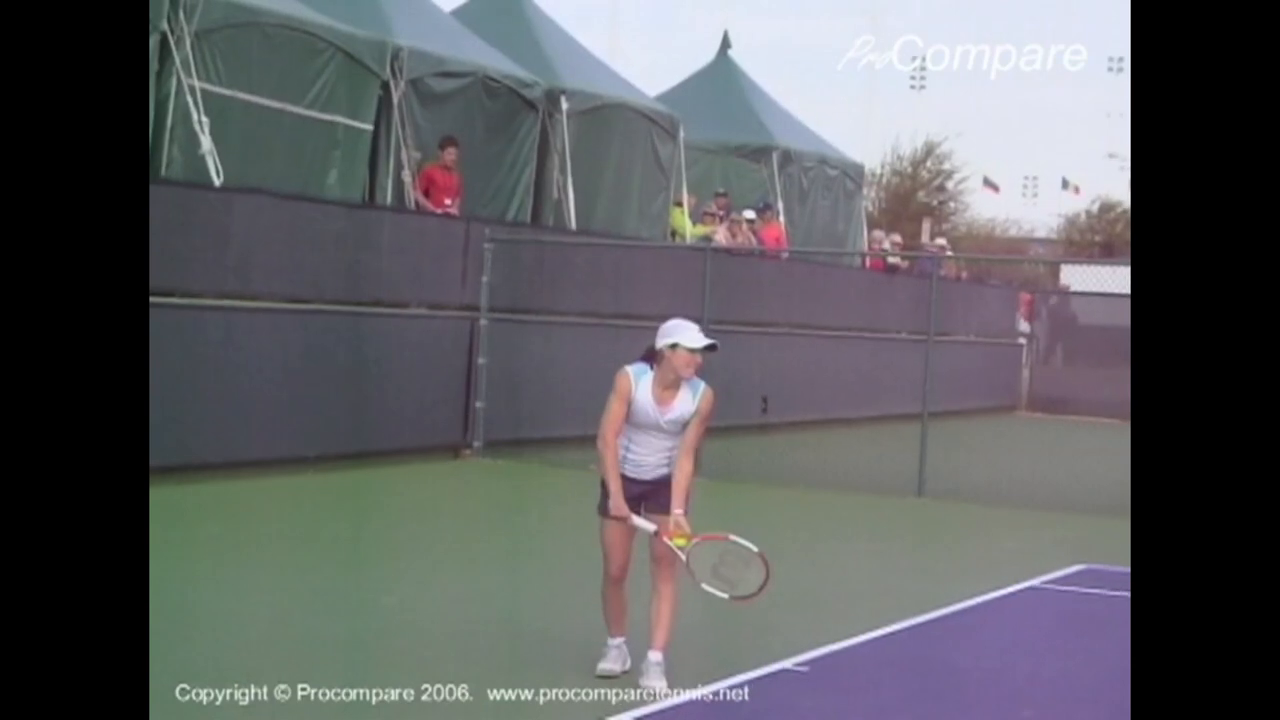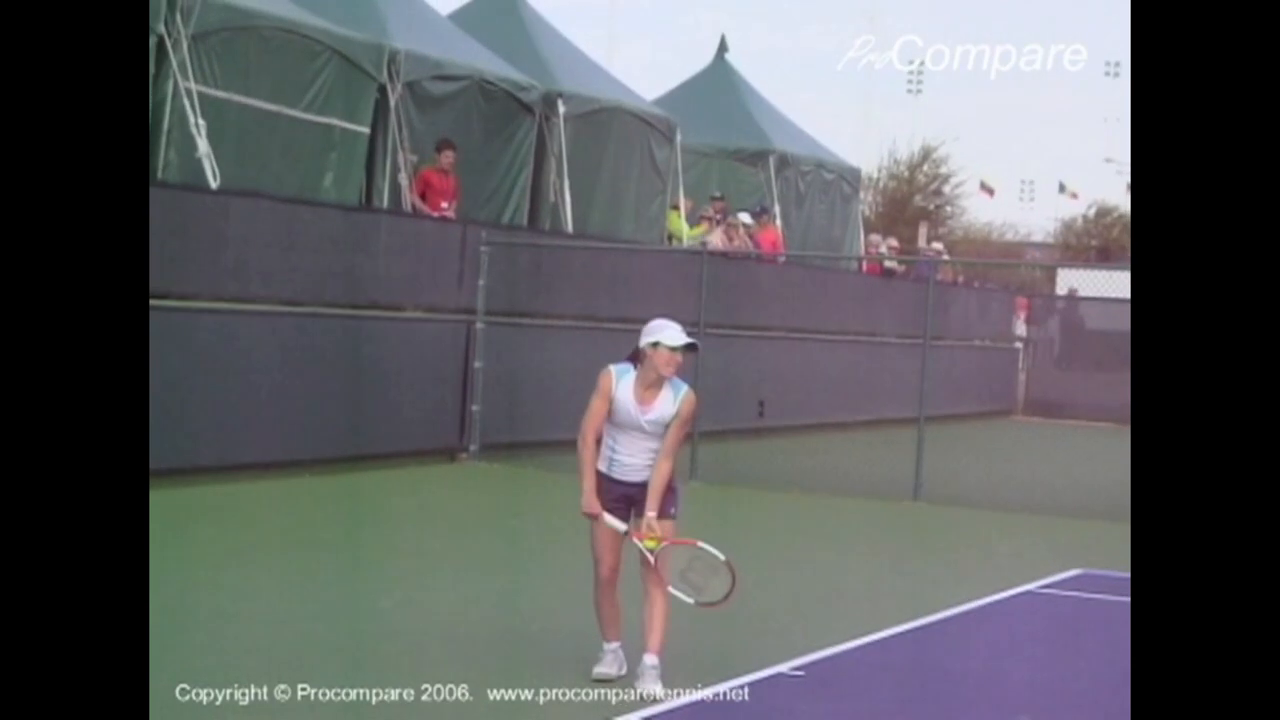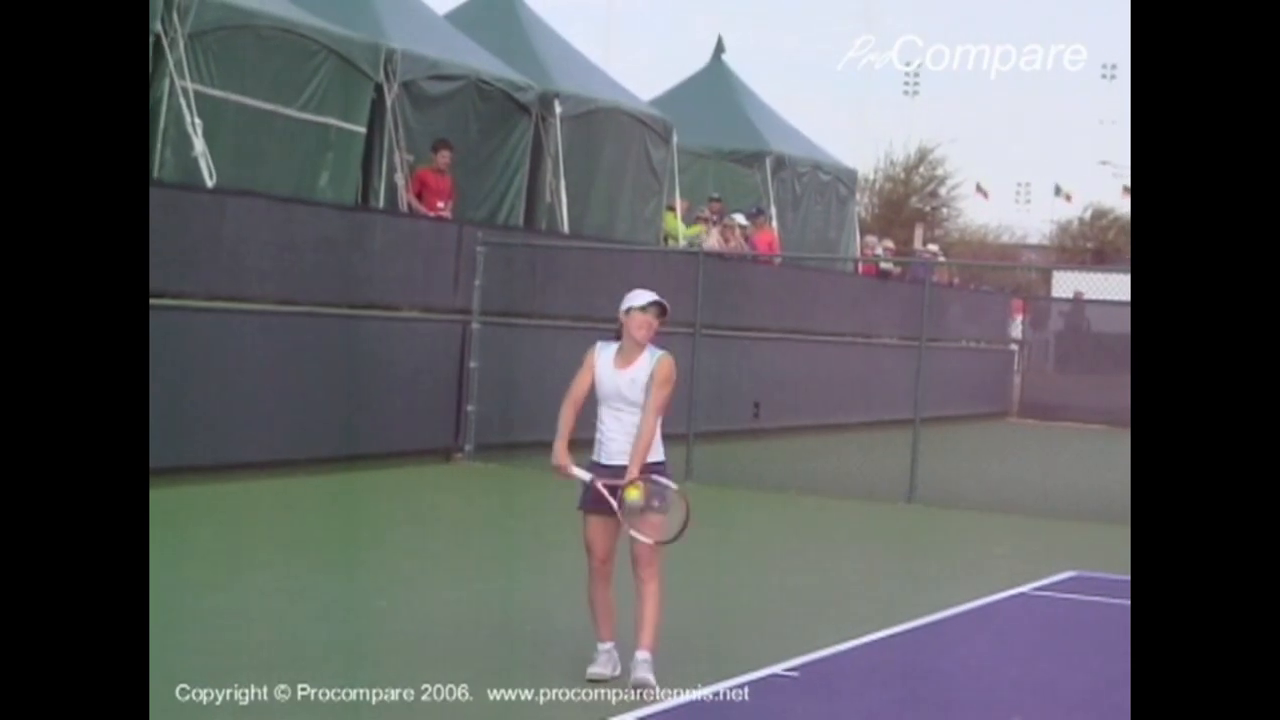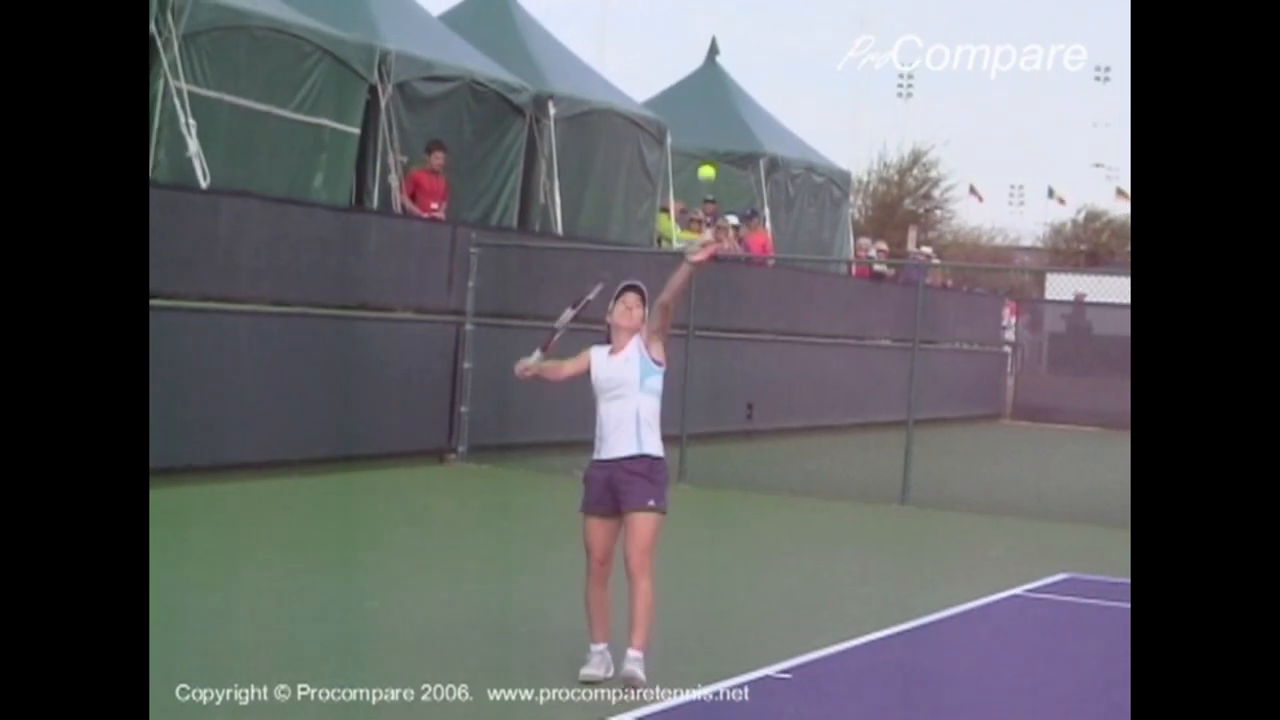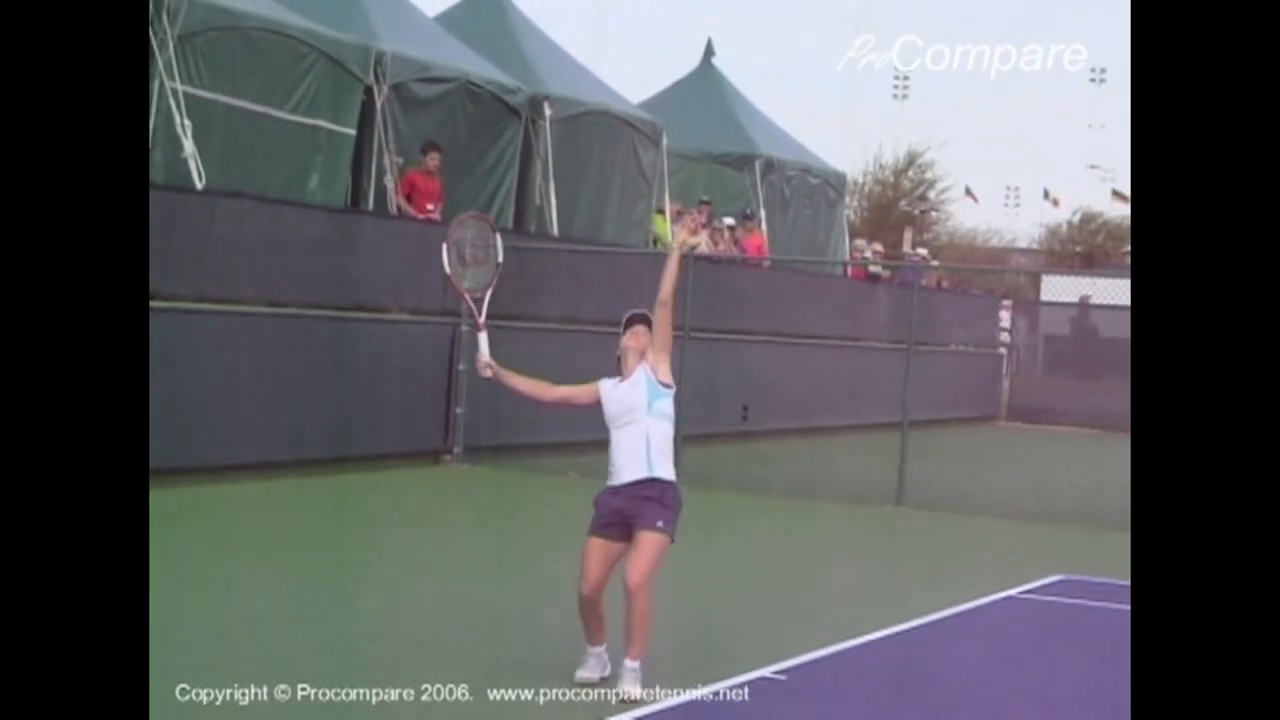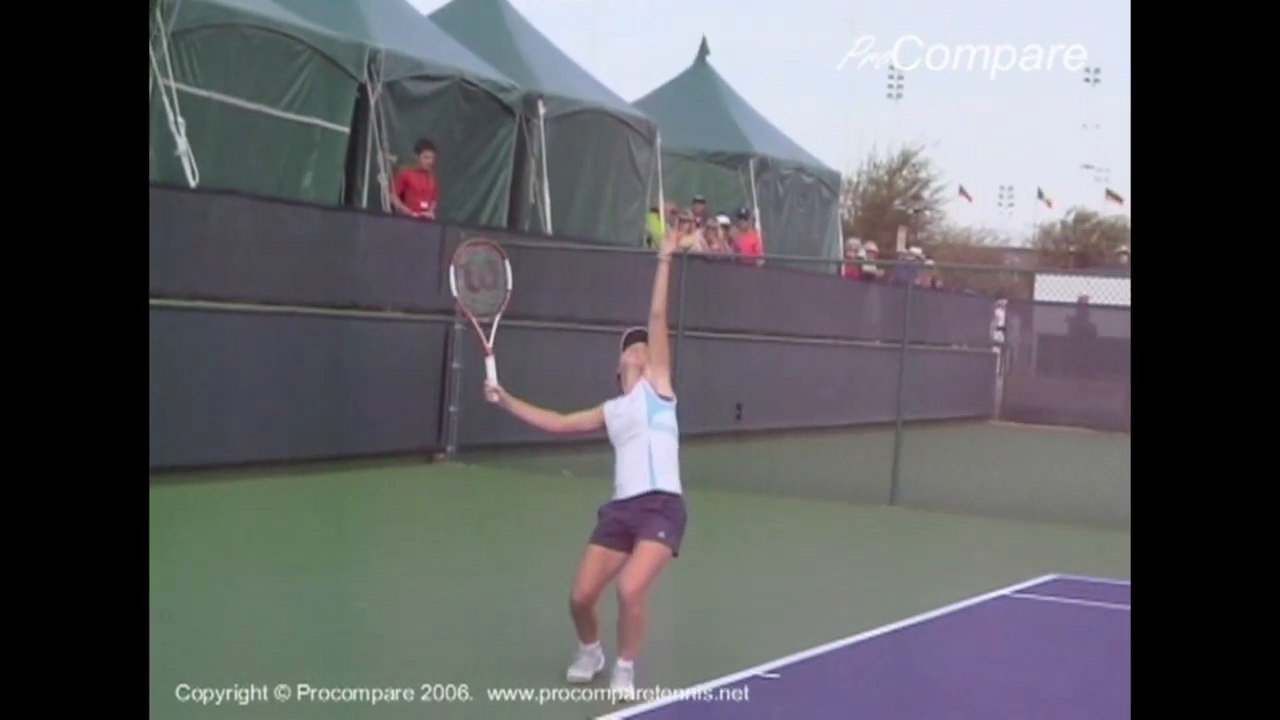
dt=0.3s
person 1, frame 1
left shoulder: (702, 396)
right shoulder: (629, 379)
left elbow: (686, 457)
right elbow: (607, 438)
left wrist: (678, 511)
right wrist: (615, 495)
left hip: (666, 481)
right hip: (622, 478)
left knee: (665, 567)
right knee: (614, 571)
left ankle: (655, 660)
right ankle: (616, 647)
person 1, frame 2
left shoulder: (683, 399)
right shoulder: (613, 378)
left elbow: (665, 458)
right elbow: (589, 435)
left wrist: (650, 513)
right wrist: (589, 490)
left hip: (657, 487)
right hip: (611, 483)
left knee: (656, 573)
right knee: (605, 573)
left ankle: (650, 665)
right ankle: (612, 652)
person 1, frame 3
left shoulder: (662, 363)
right shoulder: (598, 354)
left elbow: (649, 420)
right elbow: (572, 402)
left wrist: (634, 472)
right wrist: (560, 447)
left hip: (645, 471)
right hip: (600, 470)
left knee: (646, 565)
right knee: (598, 564)
left ankle: (643, 659)
right ankle: (606, 651)
person 1, frame 4
left shoulder: (650, 342)
right shoulder: (595, 357)
left elbow: (666, 301)
right elbow: (558, 370)
left wrist: (688, 265)
right wrist: (532, 367)
left hip: (646, 468)
right hip: (602, 469)
left knee: (637, 564)
right knee: (596, 565)
left ankle: (635, 657)
right ankle: (599, 652)
person 1, frame 5
left shoulder: (657, 367)
right shoulder: (606, 389)
left elbow: (664, 305)
right elbow: (548, 393)
left wrist: (676, 248)
right wrist: (497, 370)
left hip: (656, 494)
right hip: (615, 496)
left knee: (636, 584)
right knee: (588, 591)
left ankle: (631, 669)
right ankle: (596, 653)
person 1, frame 6
left shoulder: (657, 385)
right shoulder: (610, 410)
left elbow: (658, 317)
right elbow: (557, 422)
left wrist: (664, 259)
right wrist: (504, 398)
left hip: (661, 508)
right hip: (619, 509)
left knee: (630, 591)
right knee: (580, 597)
left ankle: (625, 668)
right ankle: (589, 651)
